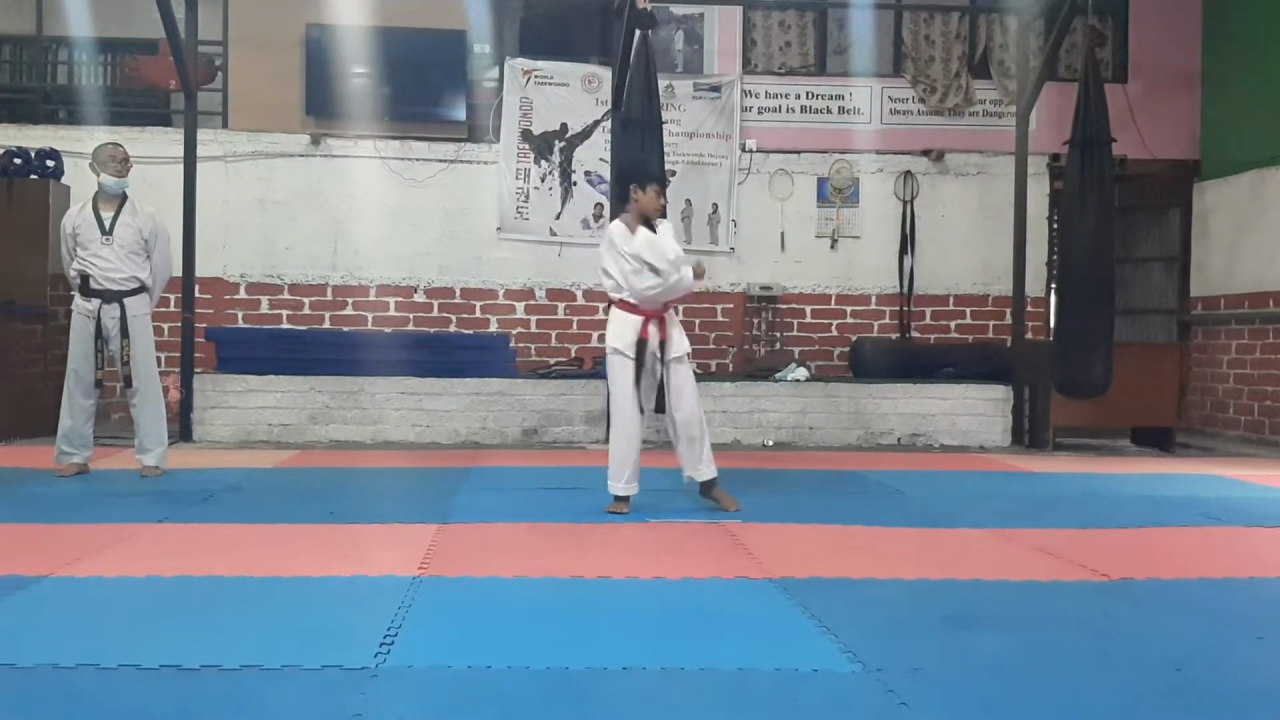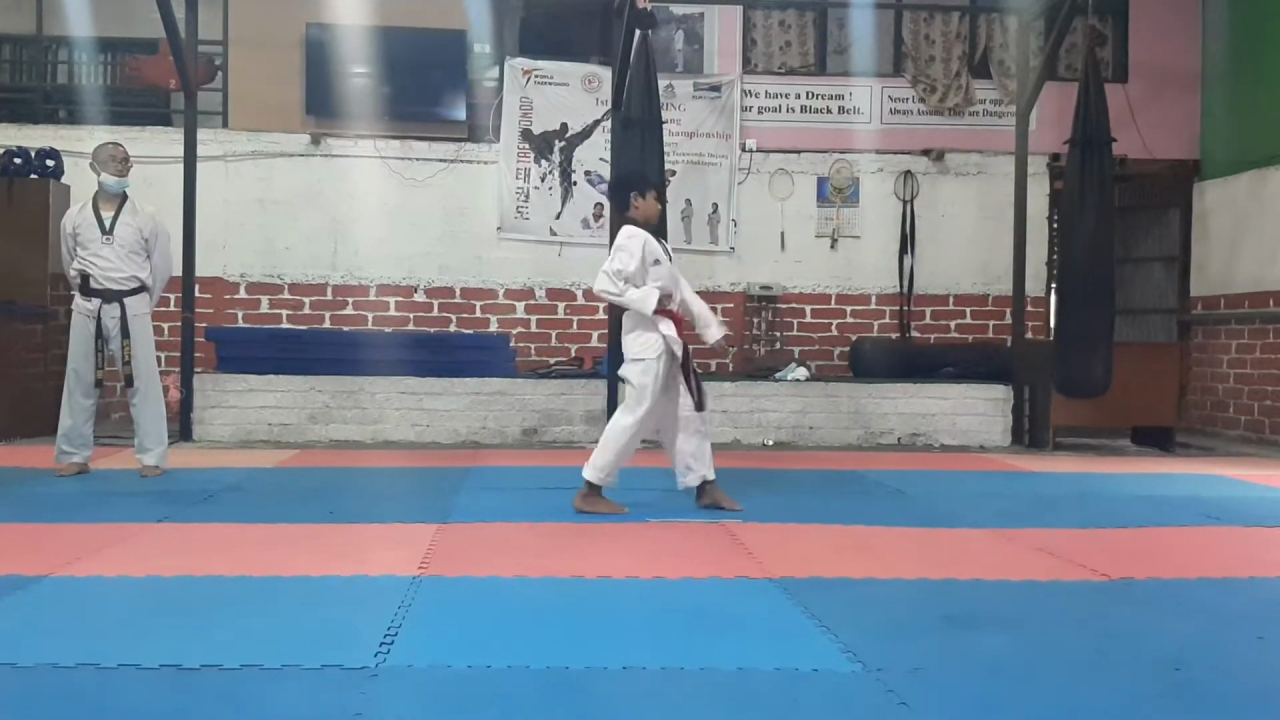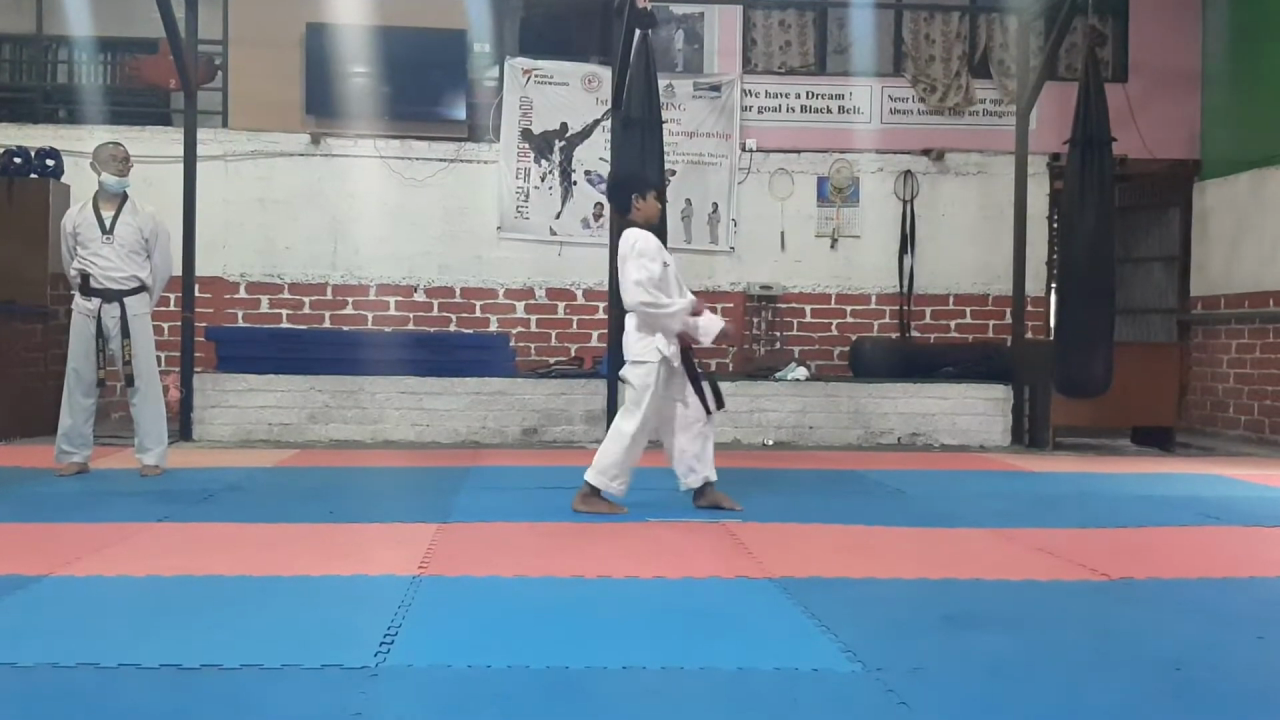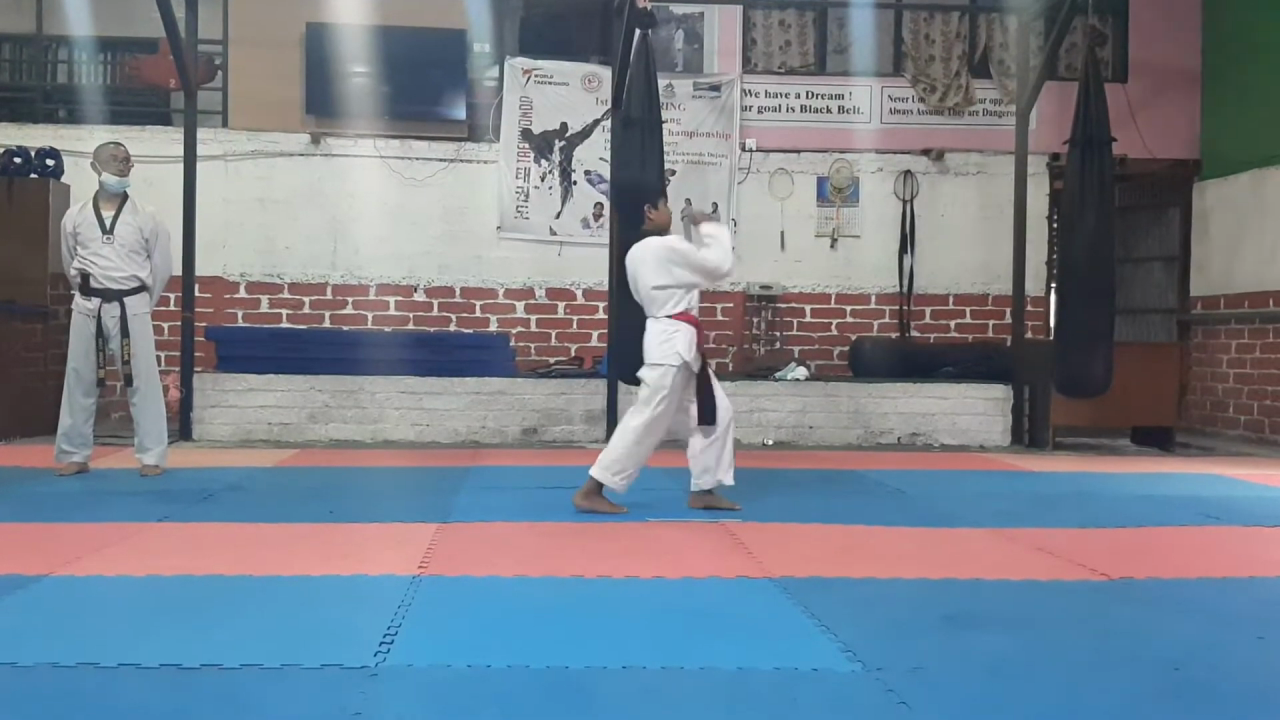
dt=0.2s
person 1, frame 1
left shoulder: (660, 228)
right shoulder: (616, 233)
left elbow: (671, 264)
right elbow: (643, 286)
left wrist: (640, 232)
right wrist: (691, 277)
left hip: (665, 331)
right hip: (630, 332)
left knee: (687, 410)
right knee: (627, 415)
left ankle: (708, 483)
right ankle: (621, 493)
person 1, frame 2
left shoulder: (648, 240)
right shoulder: (633, 238)
left elbow: (681, 291)
right elbow: (605, 284)
left wrist: (712, 328)
right wrist: (652, 300)
left hip: (665, 338)
right hip: (648, 339)
left knee: (688, 413)
right knee: (636, 416)
left ankle: (705, 487)
right ankle: (589, 491)
person 1, frame 3
left shoulder: (642, 241)
right shoulder: (641, 242)
left elbow: (673, 294)
right elbow: (640, 298)
left wrist: (706, 325)
right wrist: (686, 310)
left hip: (662, 343)
right hip: (650, 342)
left knee: (691, 414)
right knee: (637, 420)
left ankle: (703, 488)
right ankle: (589, 493)
person 1, frame 4
left shoulder: (637, 253)
right shoulder: (669, 247)
right elbow: (719, 266)
right wrist: (711, 230)
left hip: (673, 342)
right hip: (673, 343)
left knee: (716, 413)
right knee: (646, 421)
left ankle: (704, 490)
right ankle: (590, 491)
person 2, frame 1
left shoulder: (145, 218)
right shoulder: (75, 217)
left elbow: (162, 266)
right elbow: (71, 265)
left wrist: (142, 302)
right wrist: (91, 297)
left hip: (131, 309)
right hip: (88, 309)
left knee: (143, 382)
right knee: (80, 383)
left ankle: (152, 457)
right ankle: (75, 455)
person 2, frame 2
left shoulder: (145, 217)
right shoulder: (75, 217)
left elbow: (161, 266)
right elbow: (71, 265)
left wrist: (142, 302)
right wrist: (91, 297)
left hip: (131, 309)
right hip: (88, 309)
left knee: (143, 382)
right knee: (80, 382)
left ankle: (152, 457)
right ankle: (75, 455)
person 2, frame 3
left shoulder: (145, 217)
right shoulder: (75, 217)
left elbow: (162, 266)
right elbow: (71, 264)
left wrist: (141, 302)
right wrist: (91, 296)
left hip: (131, 308)
right hip: (88, 309)
left knee: (143, 382)
right knee: (80, 382)
left ankle: (152, 456)
right ankle: (74, 455)
person 2, frame 4
left shoulder: (146, 217)
right shoulder: (75, 216)
left elbow: (162, 266)
right elbow: (70, 264)
left wrist: (141, 301)
right wrist: (91, 295)
left hip: (130, 308)
right hip: (88, 308)
left knee: (143, 382)
right knee: (80, 381)
left ankle: (152, 456)
right ankle: (74, 454)
